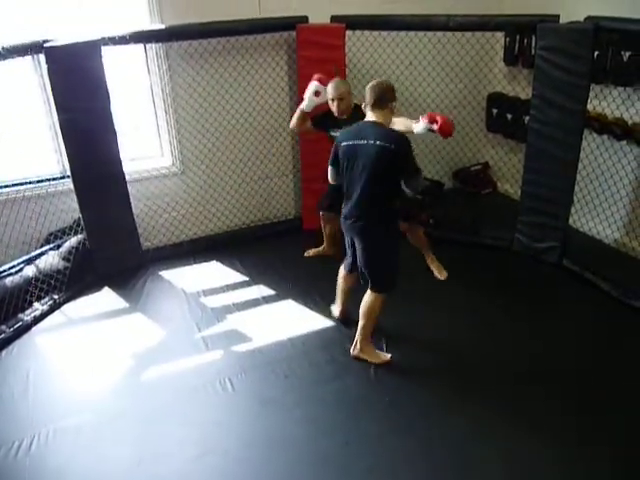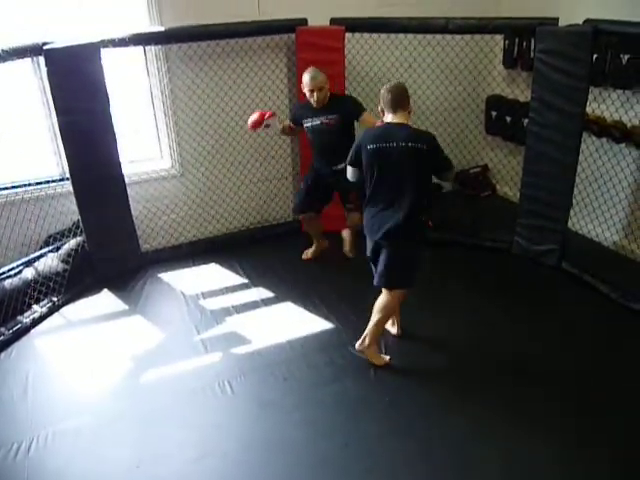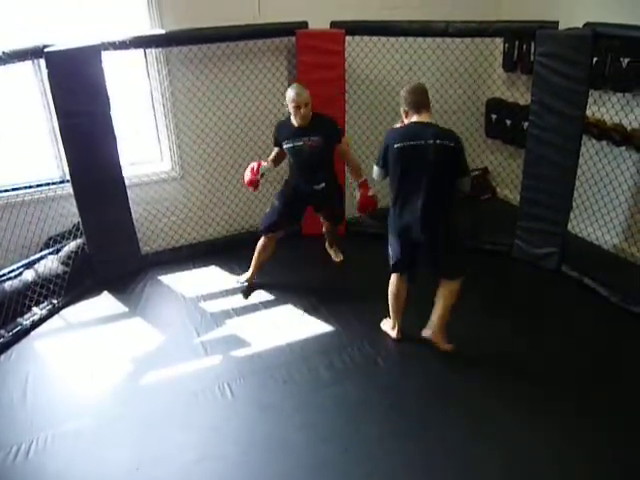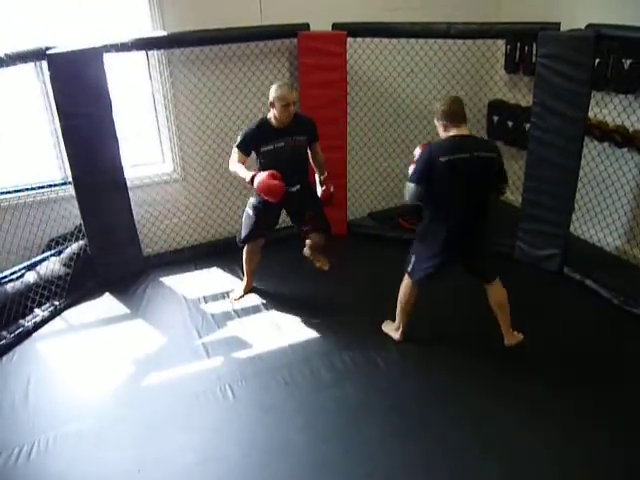
dt=0.2s
person 1, frame 1
left shoulder: (346, 135)
right shoulder: (397, 141)
left elbow: (332, 178)
right elbow: (415, 185)
right wrist: (399, 173)
left hip: (350, 217)
right hip: (377, 223)
left knee: (352, 263)
right knee: (378, 286)
left ankle: (339, 305)
right ankle: (361, 345)
person 1, frame 2
left shoulder: (367, 138)
right shoulder: (425, 140)
left elbow: (352, 176)
right elbow: (448, 175)
left hip: (374, 222)
right hip: (406, 226)
left knee: (385, 277)
right knee: (395, 288)
left ankle: (392, 321)
right ankle: (368, 341)
person 1, frame 3
left shoulder: (393, 137)
right shoulder: (450, 140)
left elbow: (378, 176)
right elbow: (464, 185)
left hip: (402, 220)
right hip: (439, 221)
left knee: (399, 273)
right knee: (452, 276)
left ankle: (394, 325)
right ankle: (435, 328)
person 1, frame 4
left shoulder: (433, 152)
right shoulder: (490, 150)
left elbow: (410, 196)
right elbow: (501, 190)
left wrist: (415, 171)
left hip: (436, 232)
right hip: (475, 233)
left knee: (413, 277)
right knee: (492, 281)
left ankle: (398, 327)
right ankle: (508, 333)
person 2, frame 1
left shoulder: (368, 116)
right shoulder: (329, 117)
left elbow: (395, 123)
right elbow: (295, 127)
left wrist: (419, 125)
right wrist: (307, 104)
left knee: (404, 221)
right knee: (327, 211)
left ankle: (430, 258)
right ankle: (329, 247)
person 2, frame 2
left shoulder: (345, 103)
right shoulder: (301, 110)
left elbow: (371, 122)
right elbow: (290, 129)
left hip: (348, 168)
right hip: (321, 168)
left knee: (356, 216)
right knee: (305, 213)
left ankle: (349, 235)
right ankle: (319, 243)
person 2, frame 3
left shoulder: (327, 125)
right shoulder: (282, 129)
left elbow: (346, 153)
left wrist: (361, 182)
right wrist: (266, 164)
left hip: (325, 185)
right hip: (296, 186)
left knee: (332, 224)
right knee: (271, 230)
left ankle: (330, 244)
right ankle: (252, 273)
person 2, frame 4
left shoulder: (306, 124)
right shoulder: (255, 132)
left elbow: (315, 151)
right elbow: (234, 162)
left wrist: (323, 177)
right wrist: (252, 176)
left hip: (300, 188)
left knee: (319, 236)
right knee: (252, 241)
left ankle: (312, 250)
right ankle: (248, 283)
